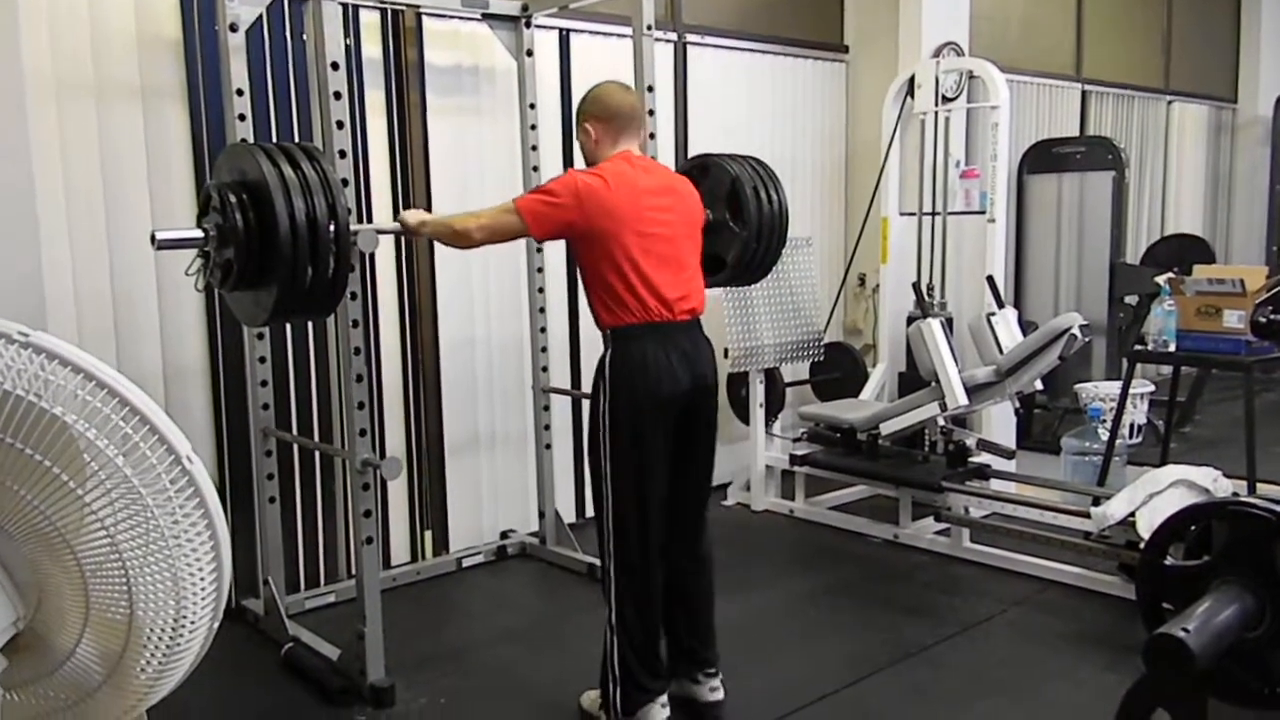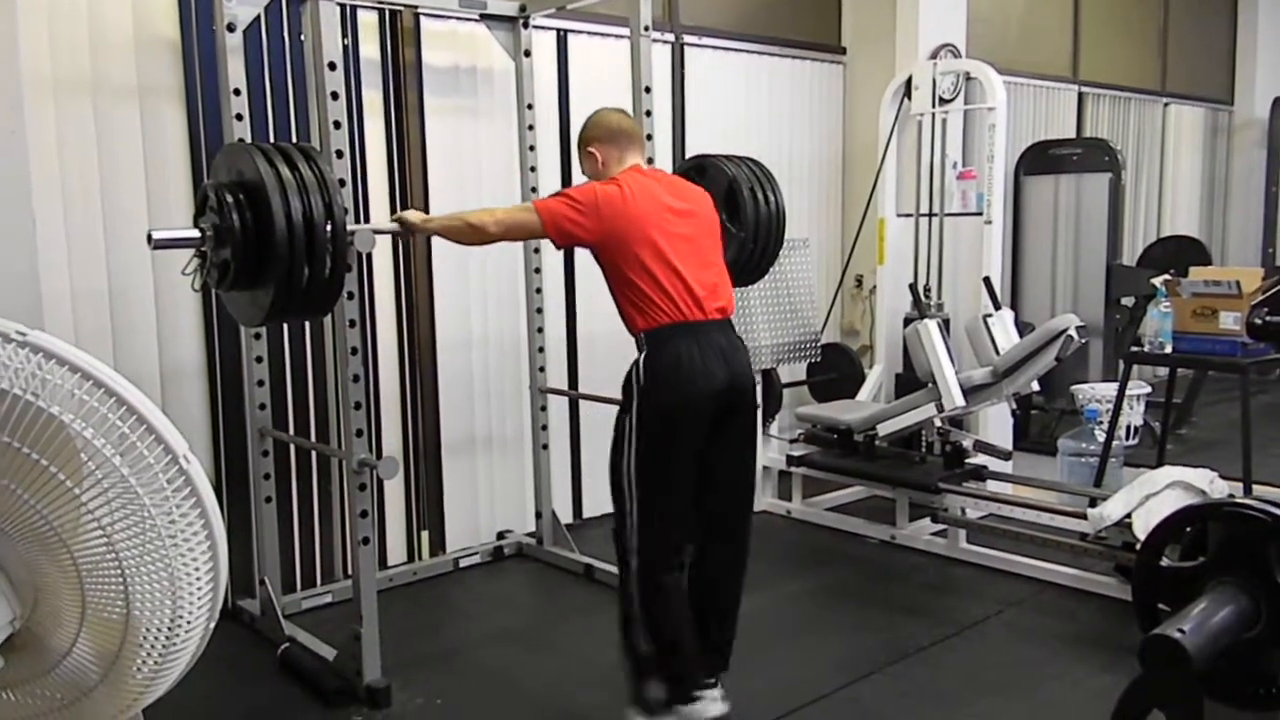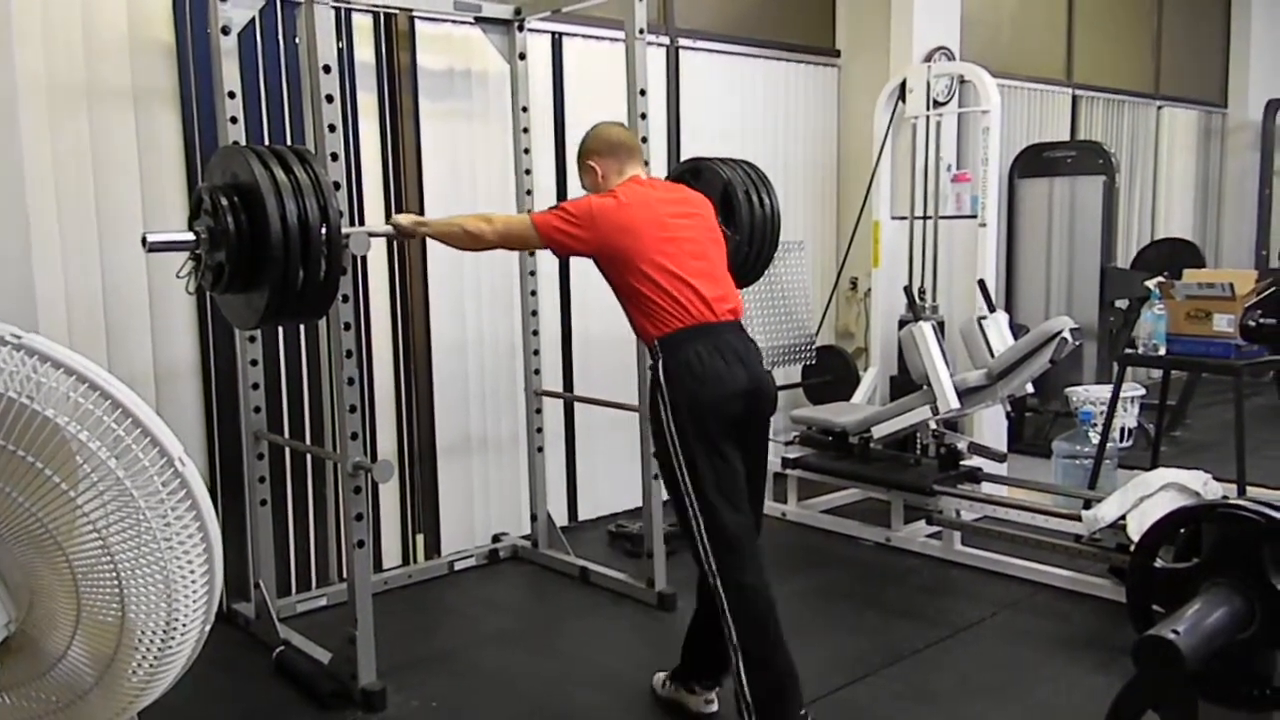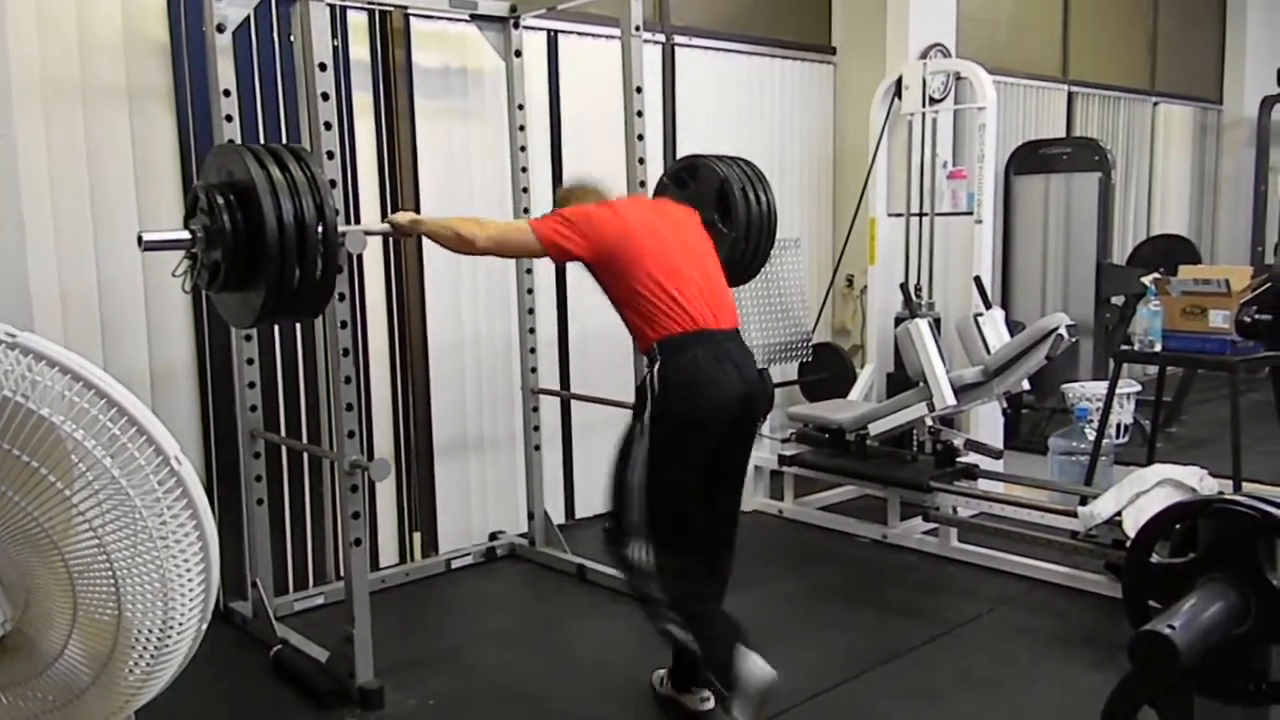
dt=0.4s
person 1, frame 1
left shoulder: (584, 191)
right shoulder: (683, 190)
left elbow: (476, 230)
left wrist: (422, 224)
left hip: (639, 364)
right hip: (696, 355)
left knee: (631, 535)
right knee: (686, 527)
person 1, frame 2
left shoulder: (601, 201)
right shoulder: (696, 196)
left elbow: (490, 225)
left wrist: (424, 222)
left hip: (673, 365)
right hip: (730, 356)
left knee: (652, 542)
right knee: (723, 531)
person 1, frame 3
left shoulder: (600, 213)
right shoulder: (695, 201)
left elbow: (489, 232)
left wrist: (419, 224)
left hip: (692, 374)
right hip: (746, 362)
left knee: (727, 552)
right knee: (732, 539)
person 1, frame 4
left shoulder: (588, 223)
right shoulder: (676, 212)
left elbow: (481, 237)
left wrist: (417, 224)
left hip: (687, 377)
right hip: (743, 371)
left knee: (639, 537)
right knee: (707, 536)
left ankle: (732, 661)
